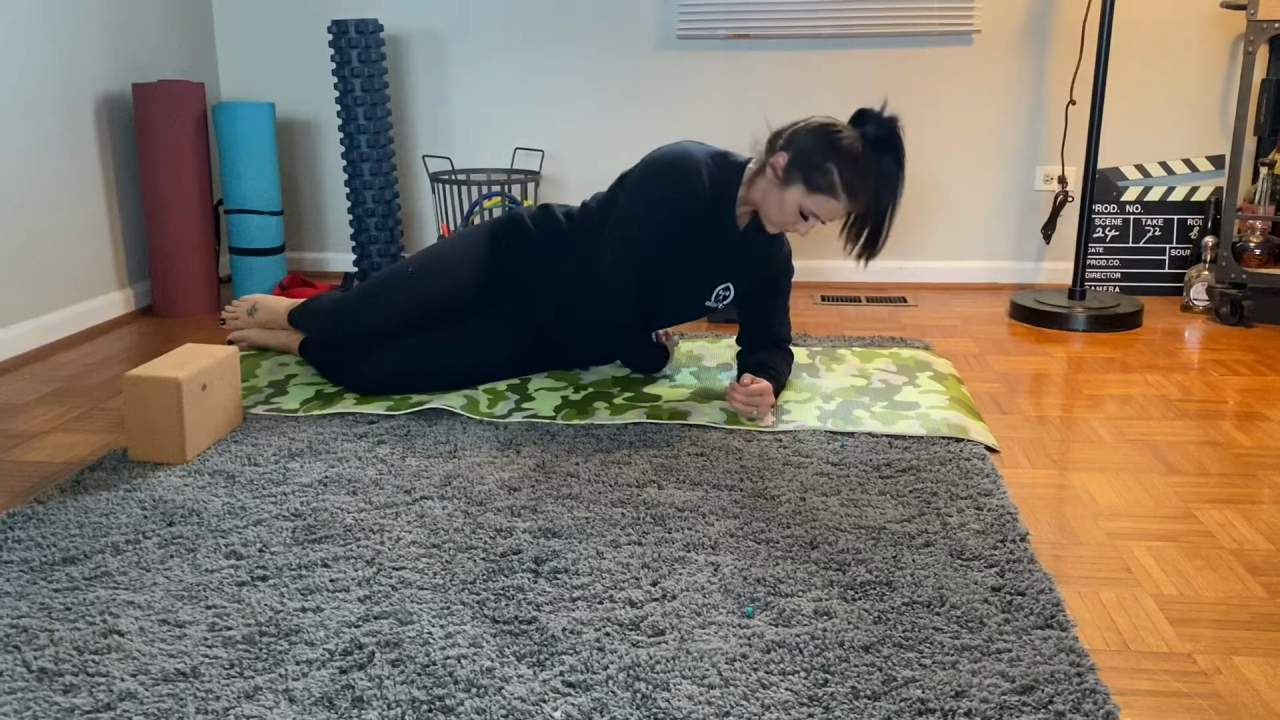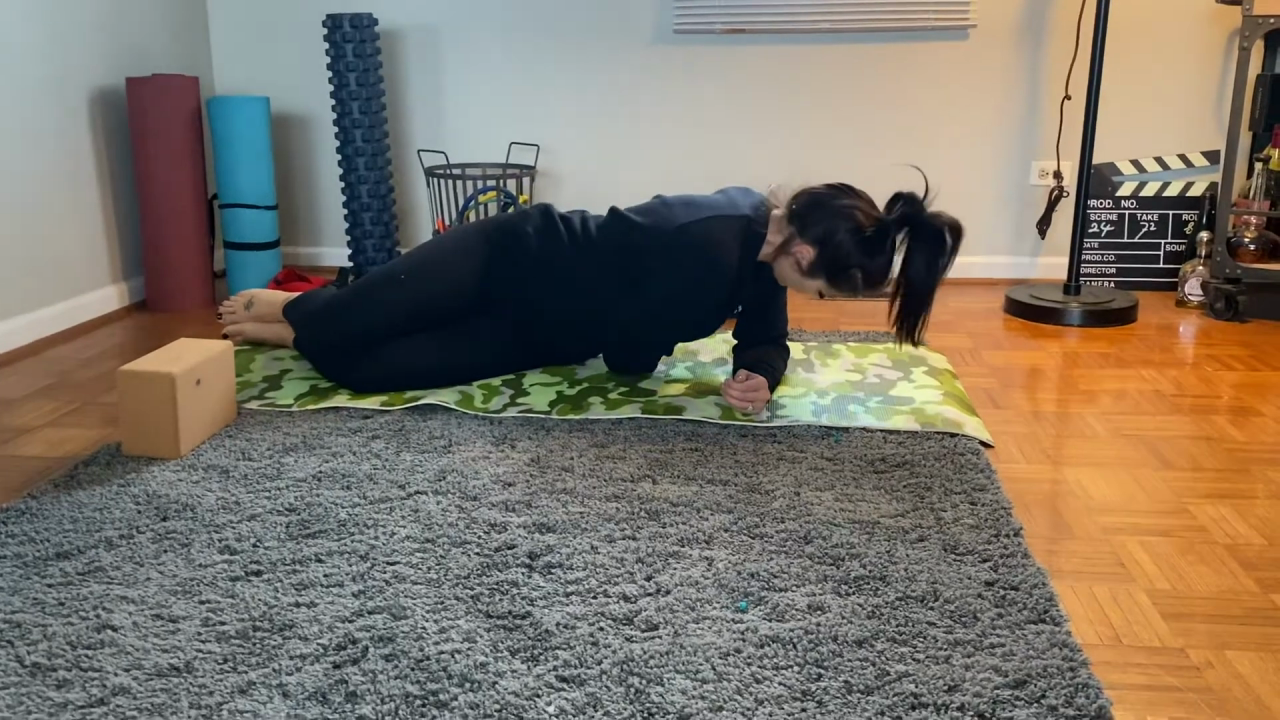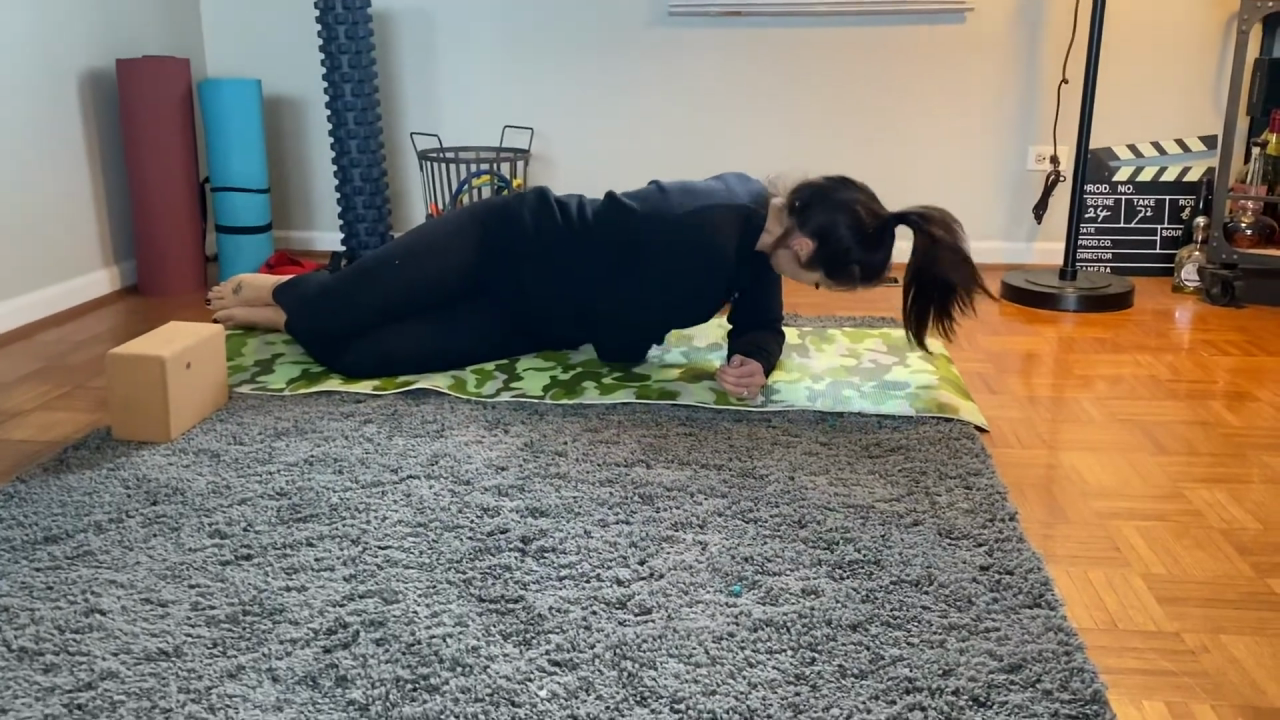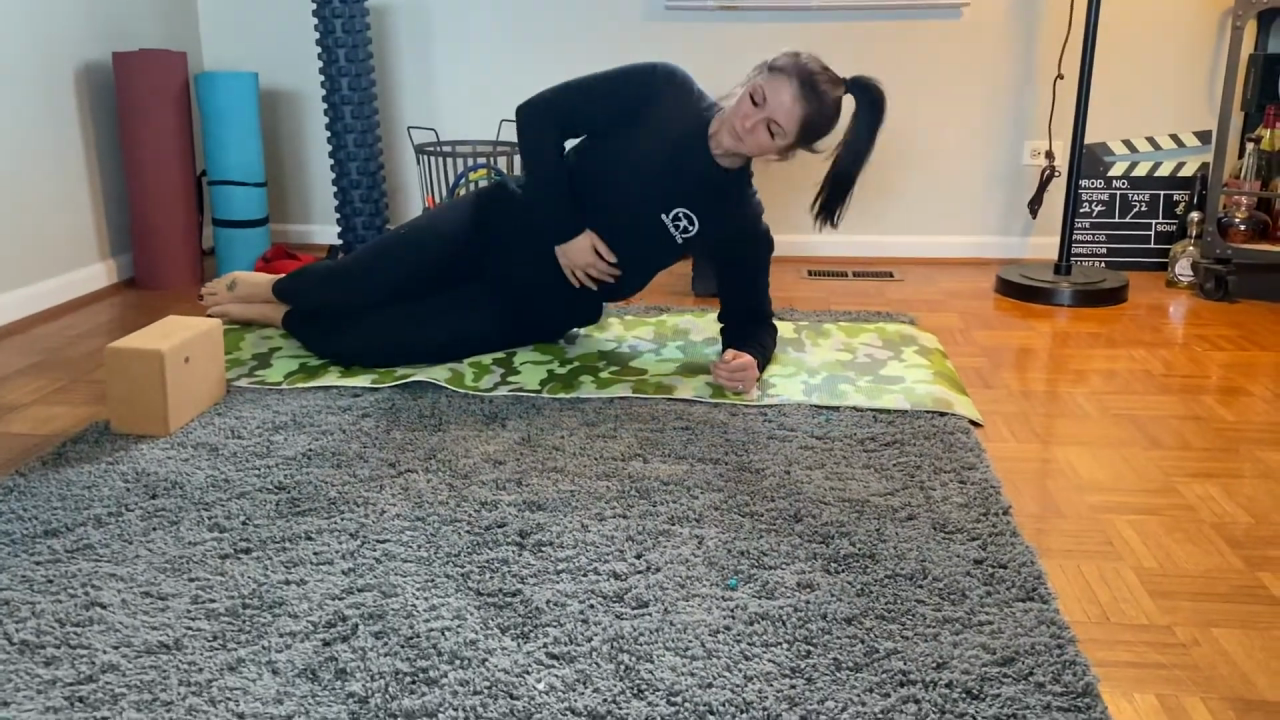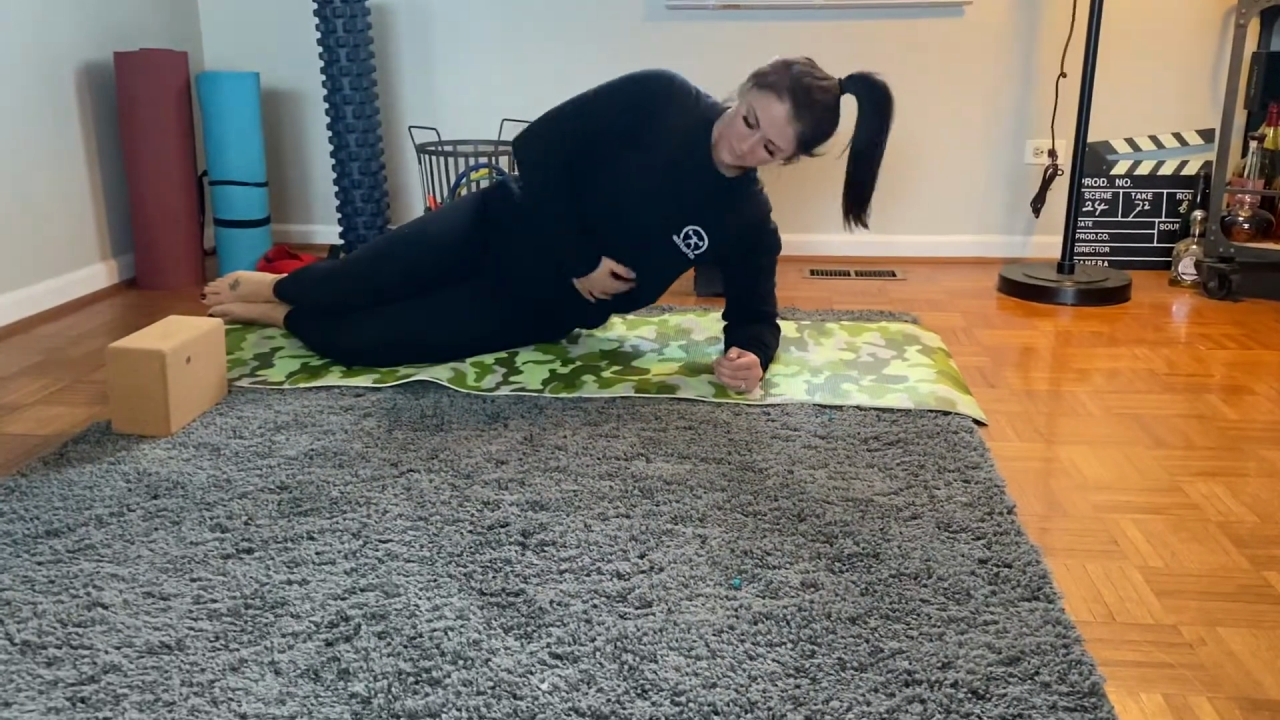
dt=1s
person 1, frame 1
left shoulder: (767, 257)
right shoulder: (681, 175)
left elbow: (770, 342)
right elbow: (609, 287)
left wrist: (762, 382)
right wrist: (651, 356)
left hip: (550, 342)
right hip: (509, 259)
left knee: (368, 373)
right knee: (353, 324)
left ankle: (290, 344)
right ankle: (289, 312)
person 1, frame 2
left shoulder: (763, 230)
right shoulder: (711, 249)
left elbow: (765, 337)
right elbow: (631, 354)
left wrist: (759, 378)
right wrist: (653, 344)
right hip: (505, 259)
left knee: (362, 371)
right knee: (349, 324)
left ankle: (286, 330)
right ankle: (282, 308)
person 1, frame 3
left shoulder: (759, 229)
right shoulder: (711, 233)
left elbow: (759, 324)
right elbow: (621, 342)
left wrist: (751, 364)
right wrist: (654, 329)
left hip: (538, 321)
right hip: (501, 241)
left knee: (362, 357)
right knee: (344, 308)
left ankle: (277, 316)
right ankle: (273, 290)
person 1, frame 4
left shoulder: (740, 223)
right shoulder: (664, 90)
left elbow: (751, 316)
right elbow: (539, 115)
left wrist: (747, 358)
right wrist: (563, 230)
left hip: (536, 311)
right hip: (498, 224)
left knee: (359, 343)
right knee: (352, 285)
left ankle: (276, 319)
right ankle: (266, 286)
person 1, frame 5
left shoulder: (748, 226)
right shoulder: (661, 98)
left elbow: (756, 314)
right elbow: (537, 146)
left wrist: (750, 355)
right wrist: (580, 263)
left hip: (539, 309)
right hip: (502, 223)
left knee: (357, 342)
right knee: (357, 283)
left ankle: (278, 317)
right ankle: (275, 284)
